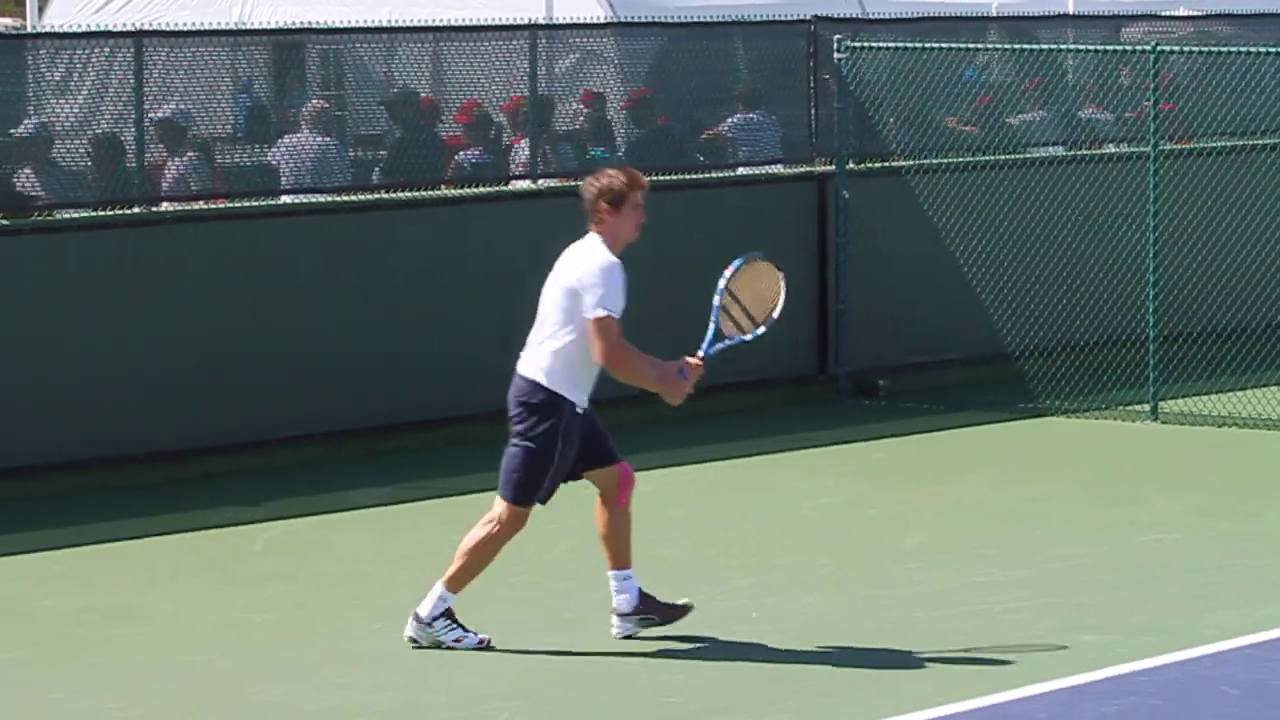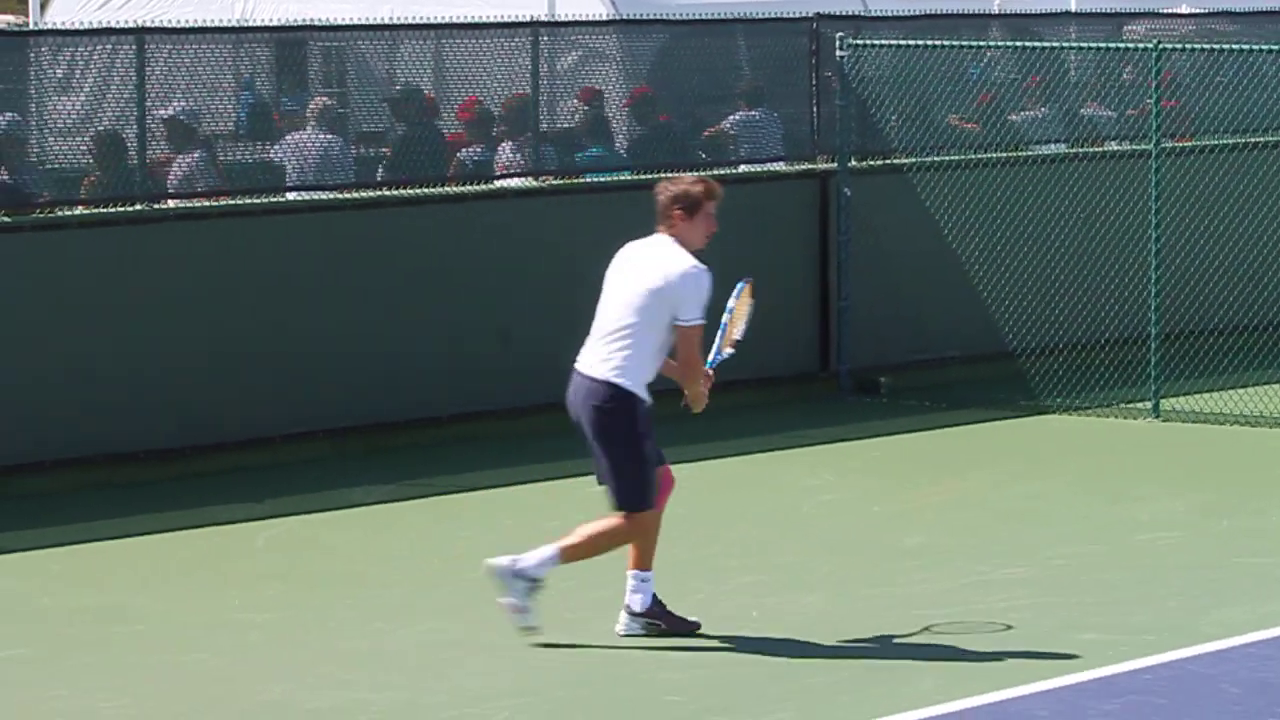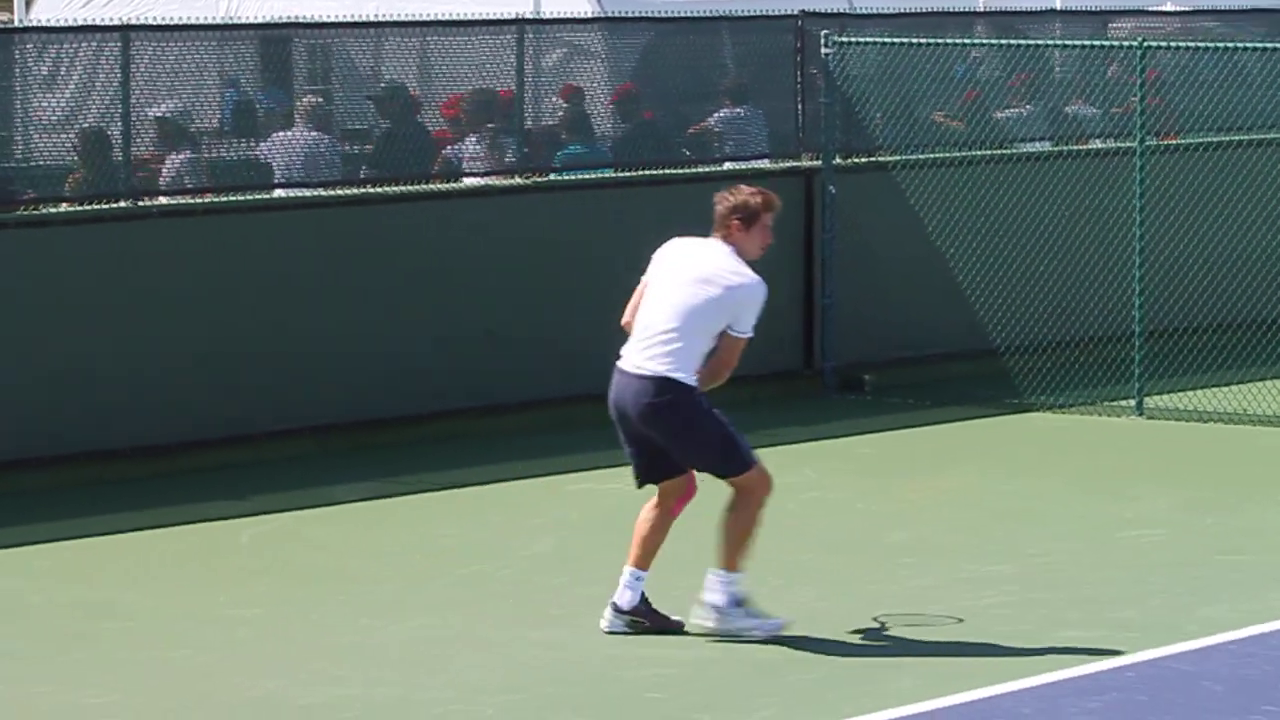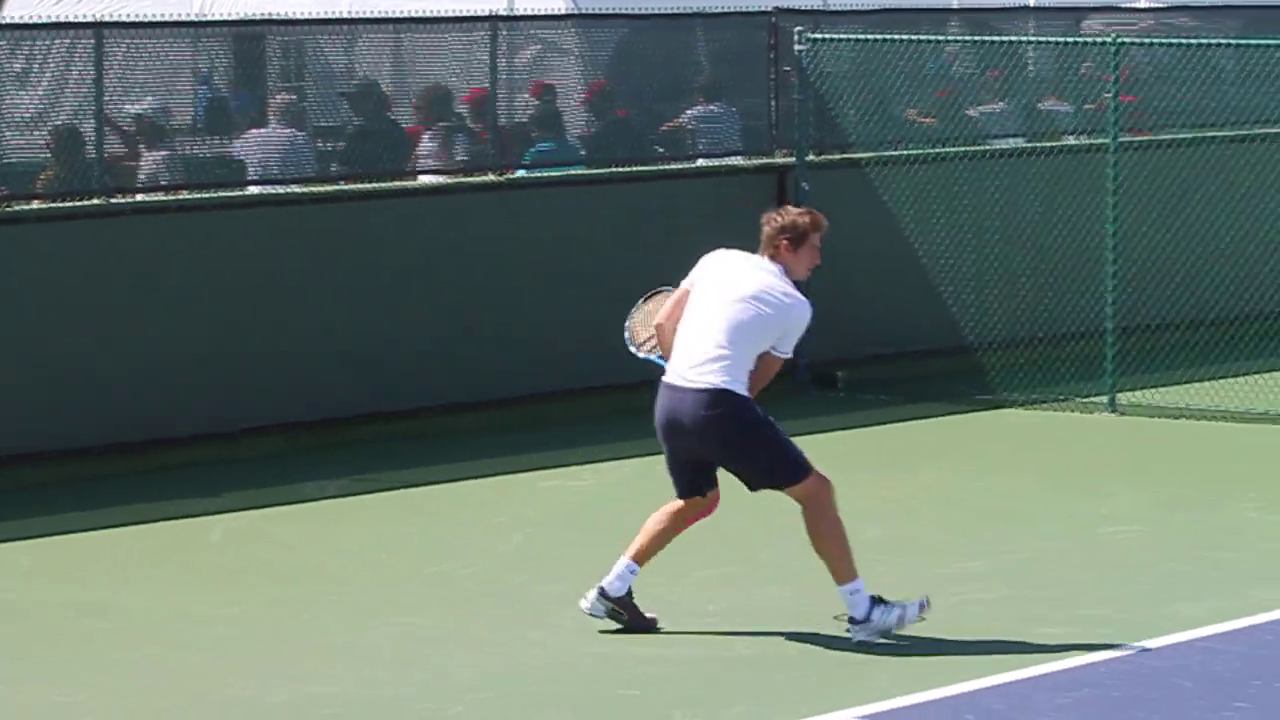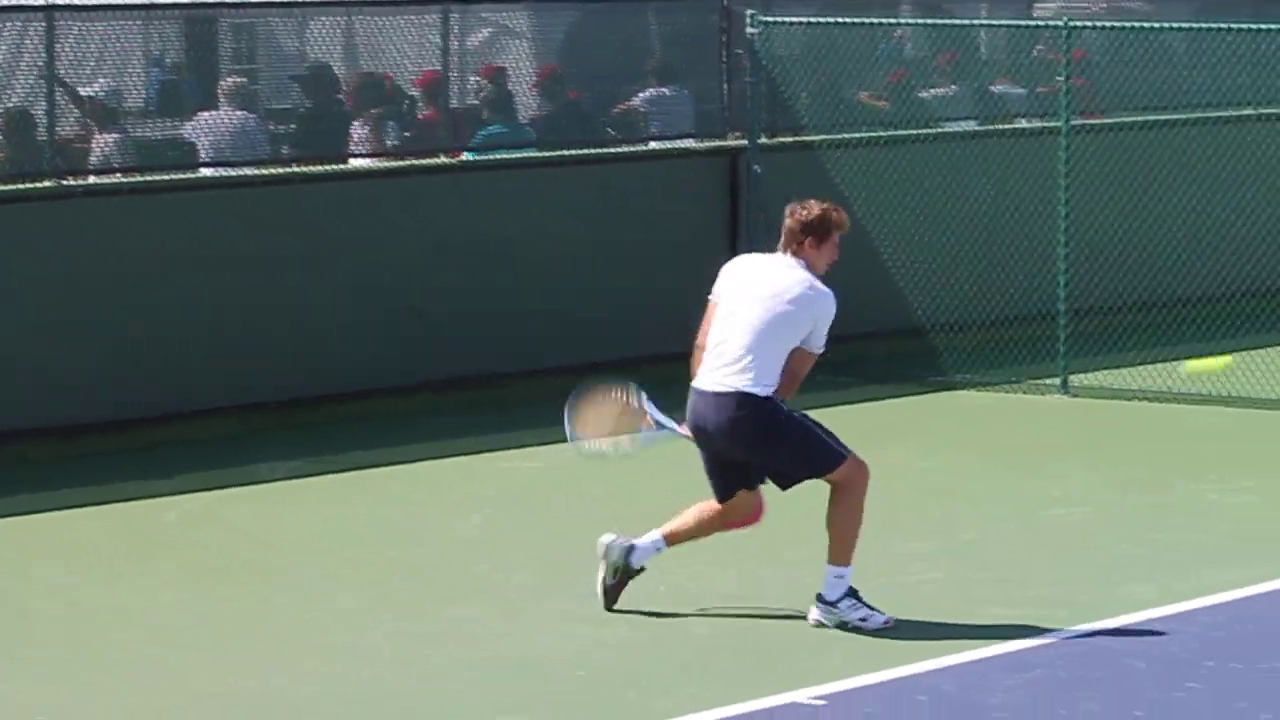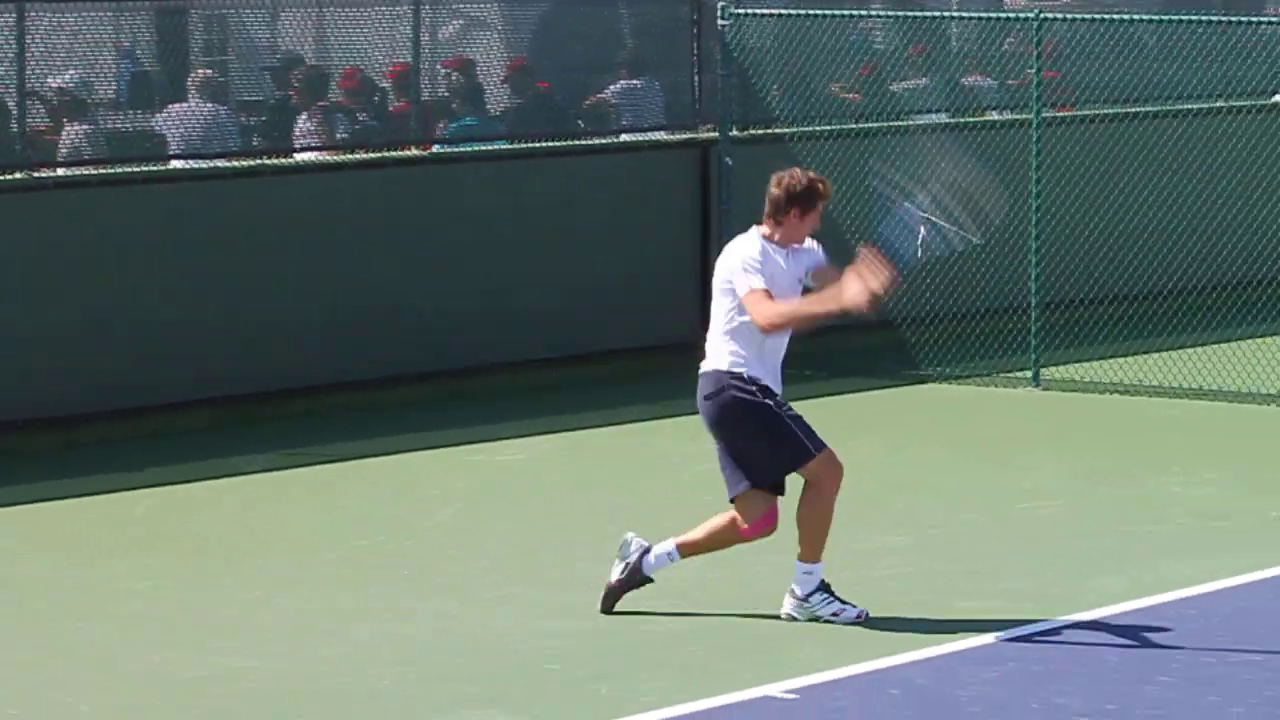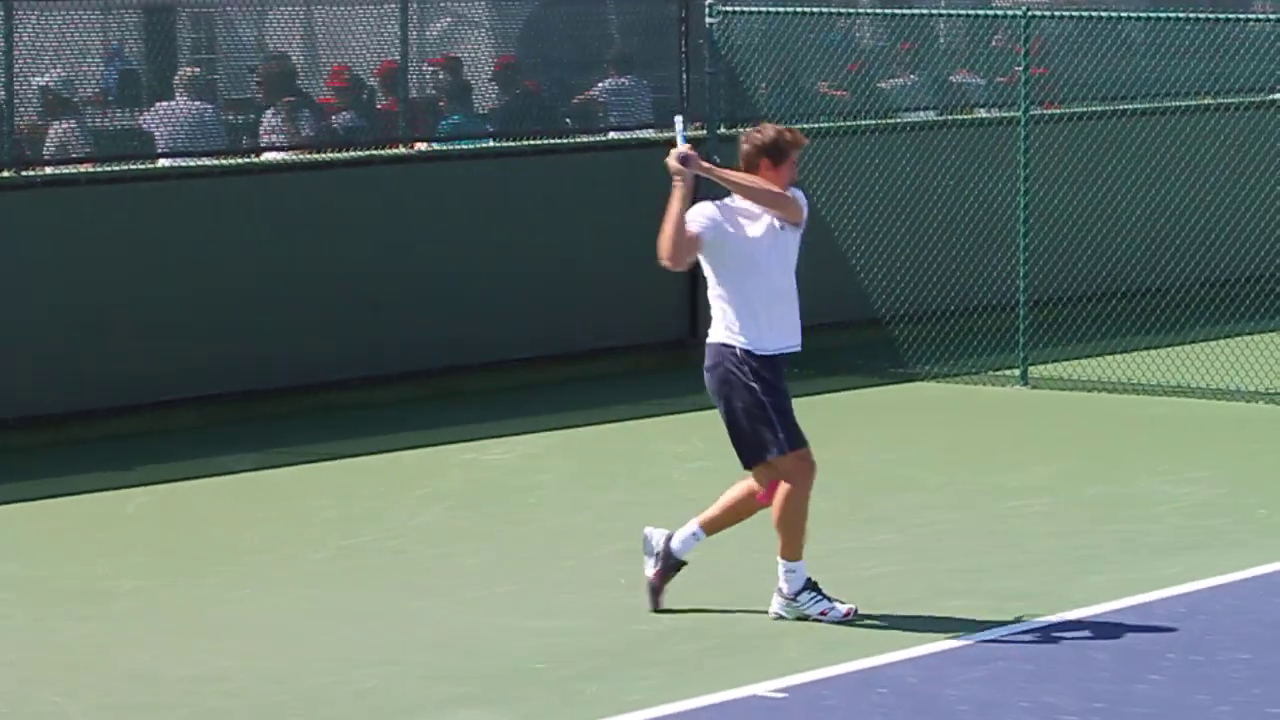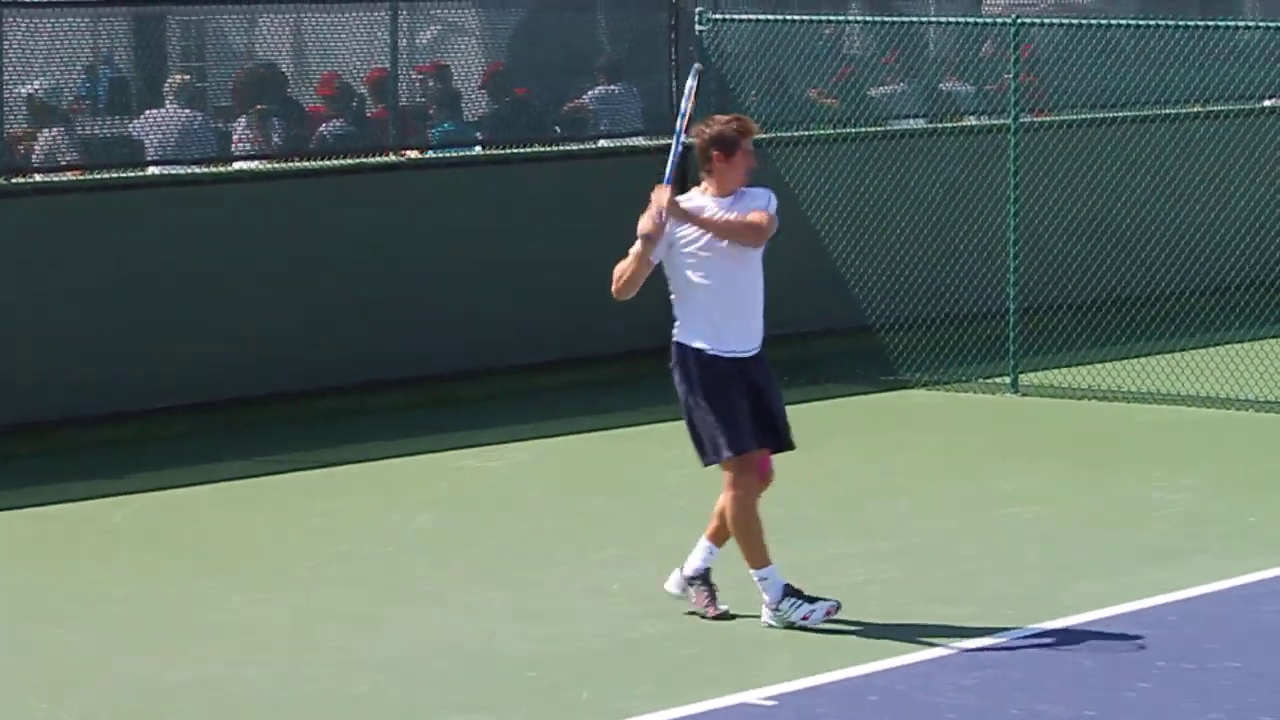
dt=0.2s
person 1, frame 1
left shoulder: (595, 259)
right shoulder: (601, 267)
left elbow: (612, 348)
right elbow: (608, 356)
left wrist: (671, 367)
right wrist: (666, 386)
left hip: (563, 398)
right hip: (546, 399)
left knee: (618, 479)
right knee: (511, 514)
left ankle: (629, 604)
right ankle: (431, 614)
person 1, frame 2
left shoulder: (632, 252)
right shoulder: (691, 273)
right elbow: (689, 360)
left wrist: (678, 373)
right wrist: (698, 393)
left hip: (601, 388)
right hip: (611, 399)
left knee: (660, 484)
right knee: (634, 521)
left ankle: (641, 605)
right ankle: (524, 567)
person 1, frame 3
left shoulder: (673, 249)
right shoulder: (748, 287)
left elbow: (630, 319)
right elbow: (719, 370)
left hip: (622, 387)
right hip: (666, 394)
left knee: (677, 490)
right knee: (755, 482)
left ankle: (626, 604)
right ankle: (720, 597)
person 1, frame 4
left shoulder: (718, 260)
right shoulder: (796, 306)
left elbow: (663, 323)
right elbow: (761, 377)
left hip: (669, 401)
right hip: (724, 409)
left knee: (695, 502)
right knee: (816, 493)
left ankle: (612, 591)
right ankle: (862, 609)
person 1, frame 5
left shoulder: (740, 266)
right shoulder: (819, 297)
left elbow: (703, 341)
right elbow: (792, 376)
left hip: (704, 406)
right hip: (744, 407)
left knee: (738, 508)
right knee: (853, 475)
left ankle: (634, 551)
right ankle: (835, 597)
person 1, frame 6
left shoulder: (806, 251)
right shoulder: (745, 254)
left elbow: (835, 287)
right elbow: (767, 320)
left wrist: (865, 282)
right wrist: (841, 299)
left hip: (750, 392)
right hip: (734, 388)
left knee: (754, 520)
right knee: (826, 470)
left ankle: (646, 557)
right ankle: (806, 592)
person 1, frame 7
left shoulder: (791, 203)
right shoulder: (713, 215)
left elbow: (780, 203)
right elbow: (673, 259)
left wrist: (709, 171)
right wrist: (682, 189)
left hip: (770, 361)
right hip: (737, 361)
left knee: (772, 479)
right knee: (797, 470)
left ankle: (673, 544)
right ankle: (793, 591)
person 1, frame 8
left shoulder: (760, 200)
right shoulder: (669, 217)
left elbow: (757, 232)
right elbow: (621, 288)
left wrist: (690, 214)
right wrist: (645, 242)
left hip: (750, 357)
right hip: (699, 359)
left knee: (759, 474)
right knee: (741, 474)
left ankle: (693, 572)
right ankle: (777, 597)
